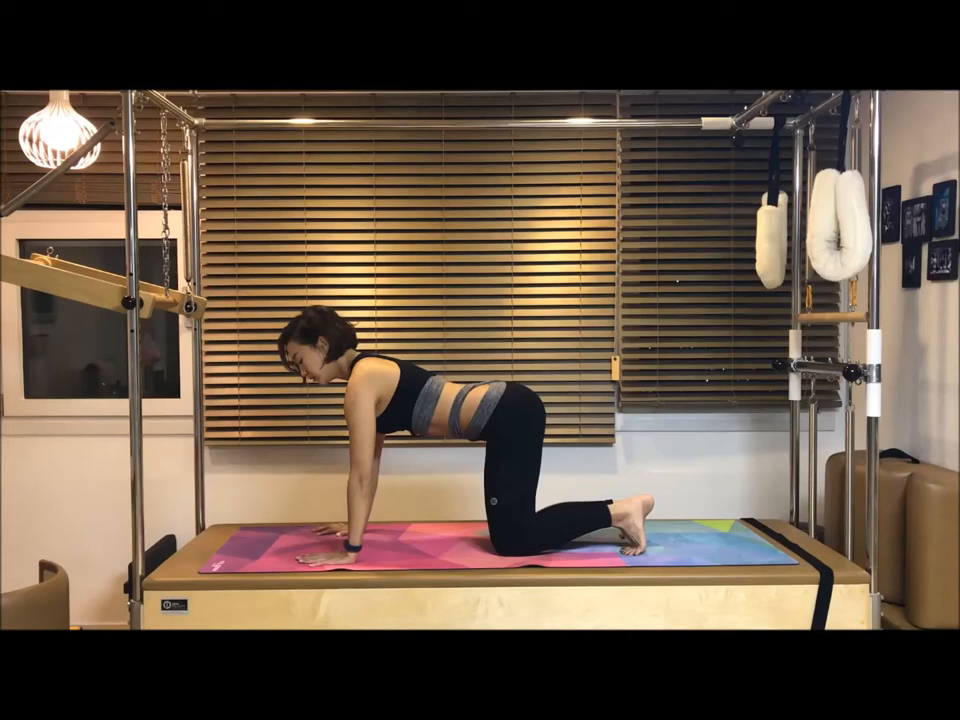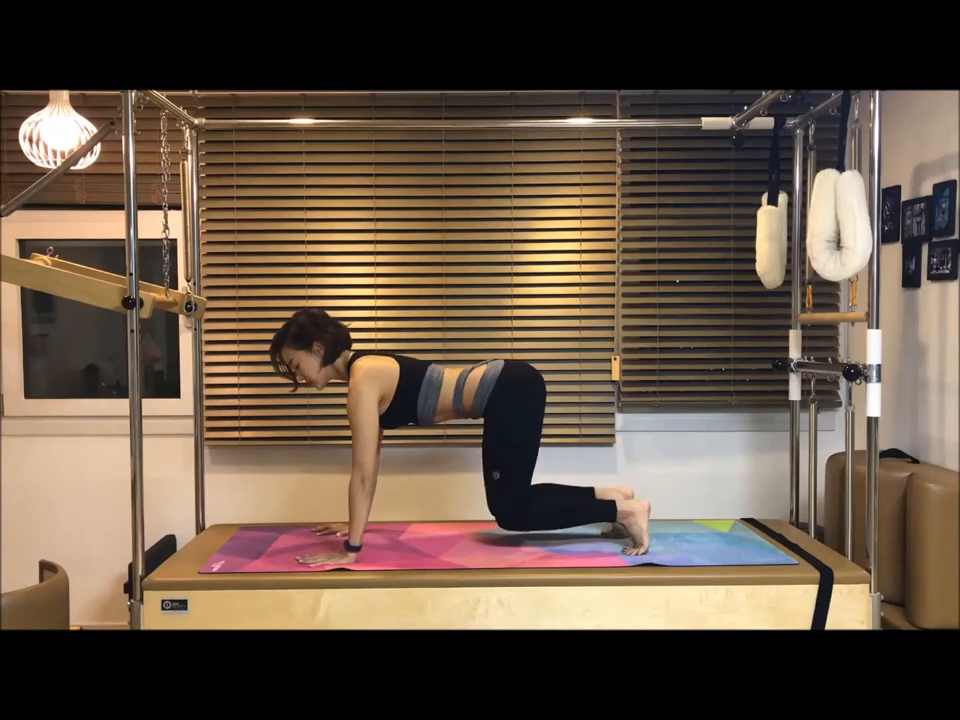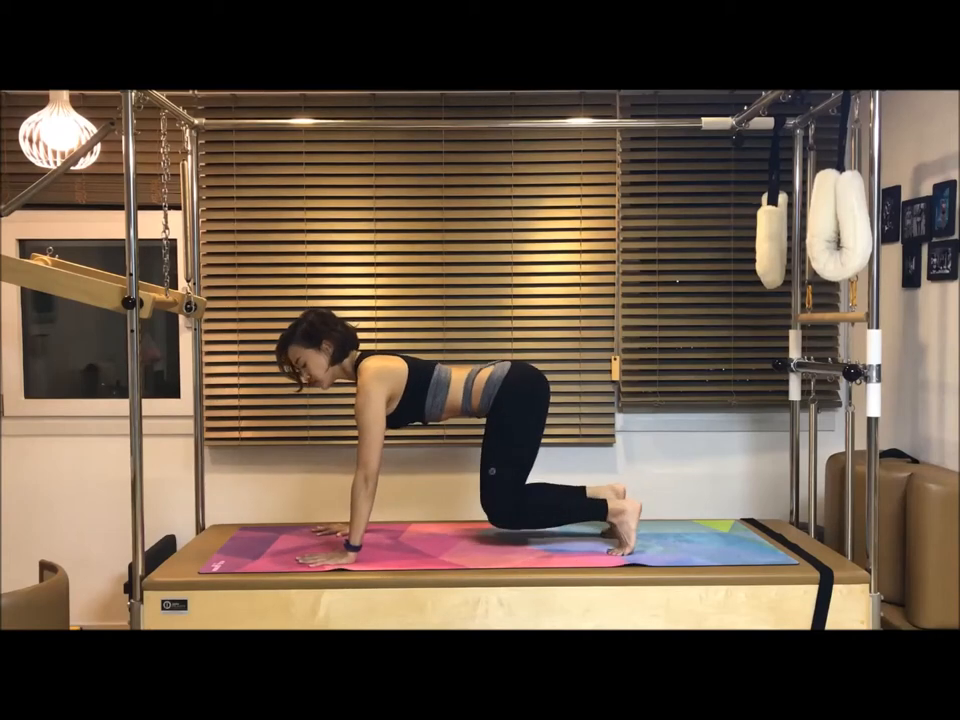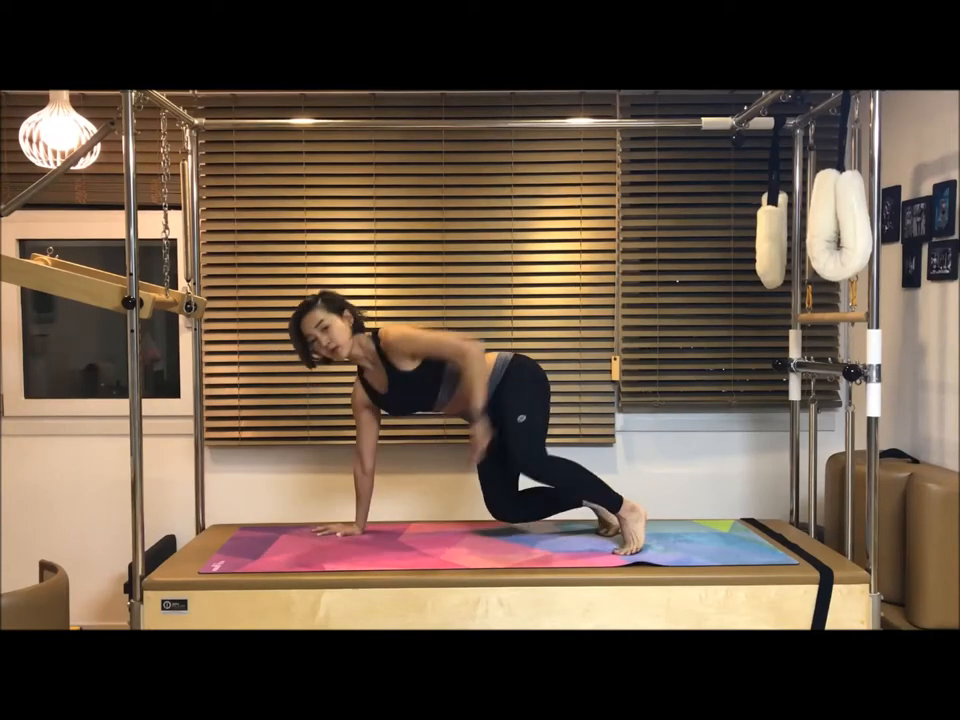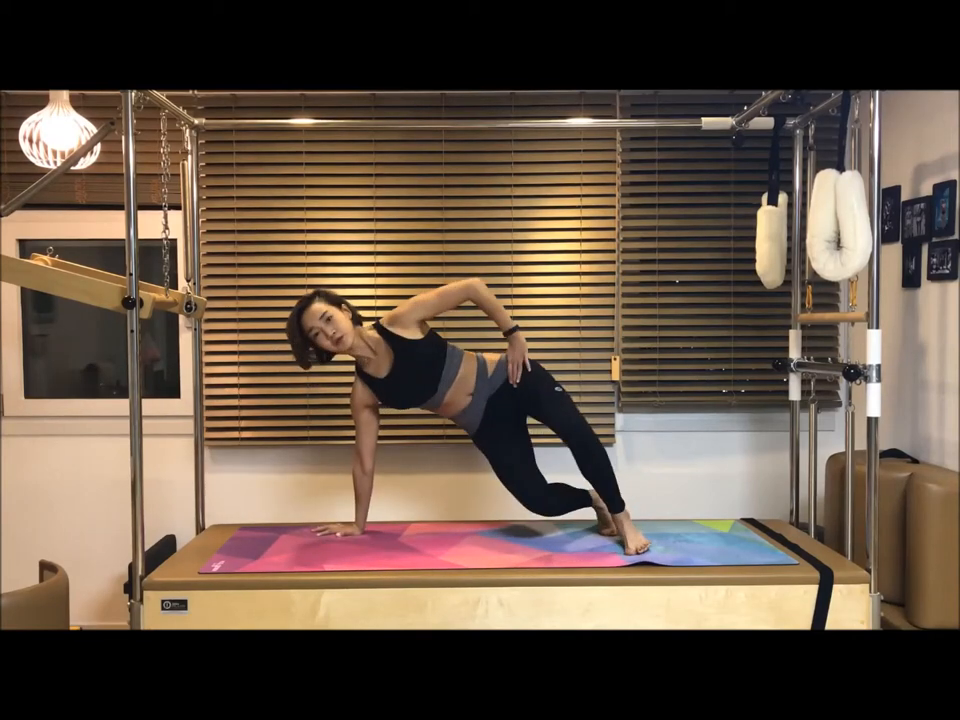
dt=0.5s
person 1, frame 1
left shoulder: (360, 384)
right shoulder: (369, 373)
left elbow: (361, 474)
right elbow: (372, 463)
left wrist: (350, 549)
right wrist: (356, 525)
left hip: (511, 415)
right hip: (509, 407)
left knee: (510, 540)
right knee: (513, 522)
left ankle: (621, 513)
right ankle: (624, 508)
person 1, frame 2
left shoulder: (363, 381)
right shoulder: (367, 371)
left elbow: (363, 473)
right elbow: (371, 464)
left wrist: (351, 548)
right wrist: (355, 524)
left hip: (512, 390)
right hip: (507, 385)
left knee: (512, 511)
right knee: (504, 500)
left ankle: (625, 509)
right ankle: (606, 496)
person 1, frame 3
left shoulder: (371, 379)
right shoulder: (371, 373)
left elbow: (367, 472)
right elbow: (367, 468)
left wrist: (350, 548)
right wrist: (355, 524)
left hip: (518, 389)
right hip: (508, 391)
left knee: (503, 509)
right knee: (500, 503)
left ankle: (617, 509)
right ankle: (603, 494)
person 1, frame 4
left shoulder: (393, 341)
right shoulder: (363, 391)
left elbow: (470, 348)
right elbow: (364, 462)
left wrist: (479, 416)
right wrist: (358, 524)
left hip: (513, 377)
right hip: (490, 405)
left knee: (527, 458)
right knee: (503, 507)
left ankle: (625, 509)
right ankle: (592, 497)
person 1, frame 5
left shoulder: (401, 321)
right shoulder: (364, 392)
left elbow: (473, 287)
right elbow: (364, 461)
left wrist: (513, 334)
right wrist: (358, 523)
left hip: (509, 378)
right hip: (486, 424)
left knee: (574, 429)
right knee: (539, 500)
left ankle: (621, 518)
right ankle: (594, 499)
